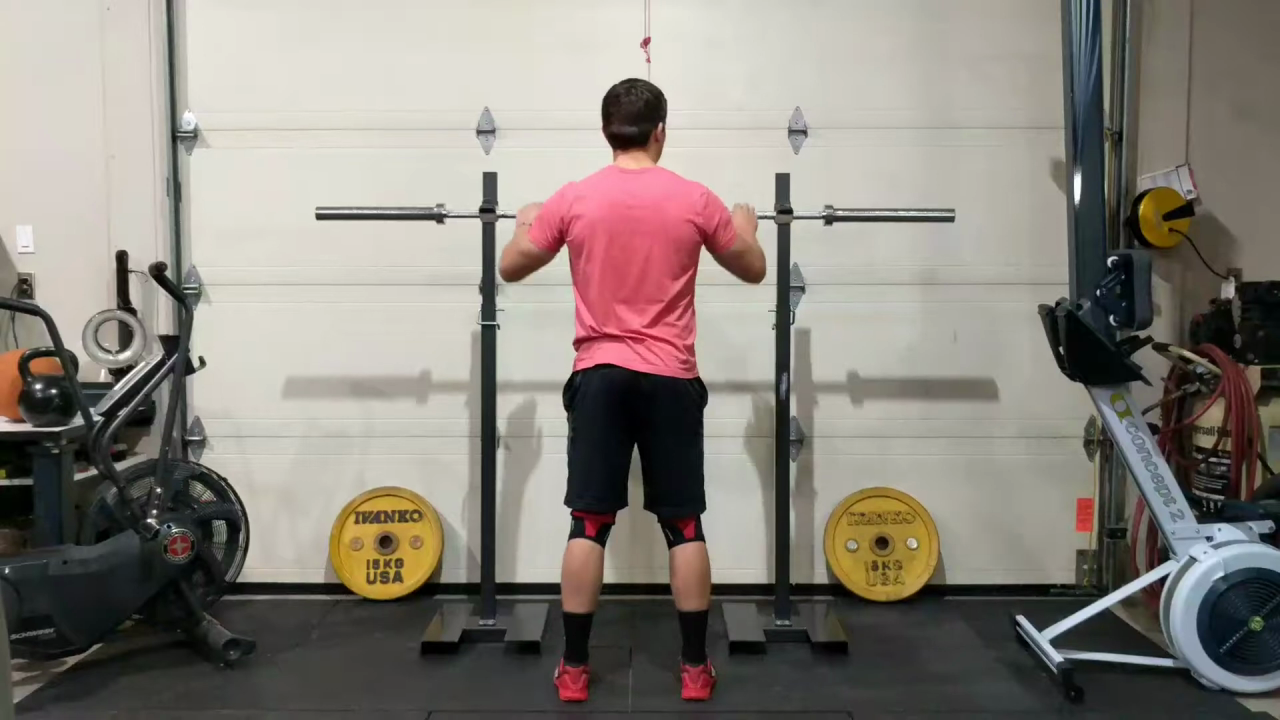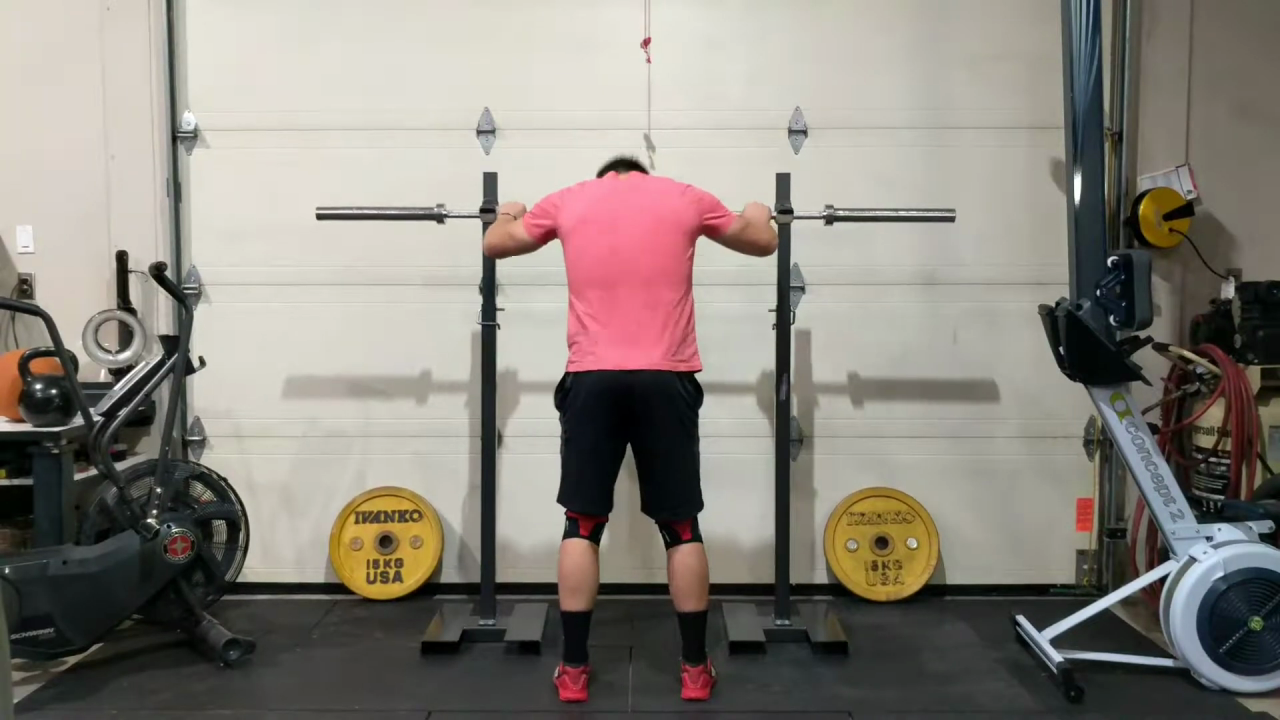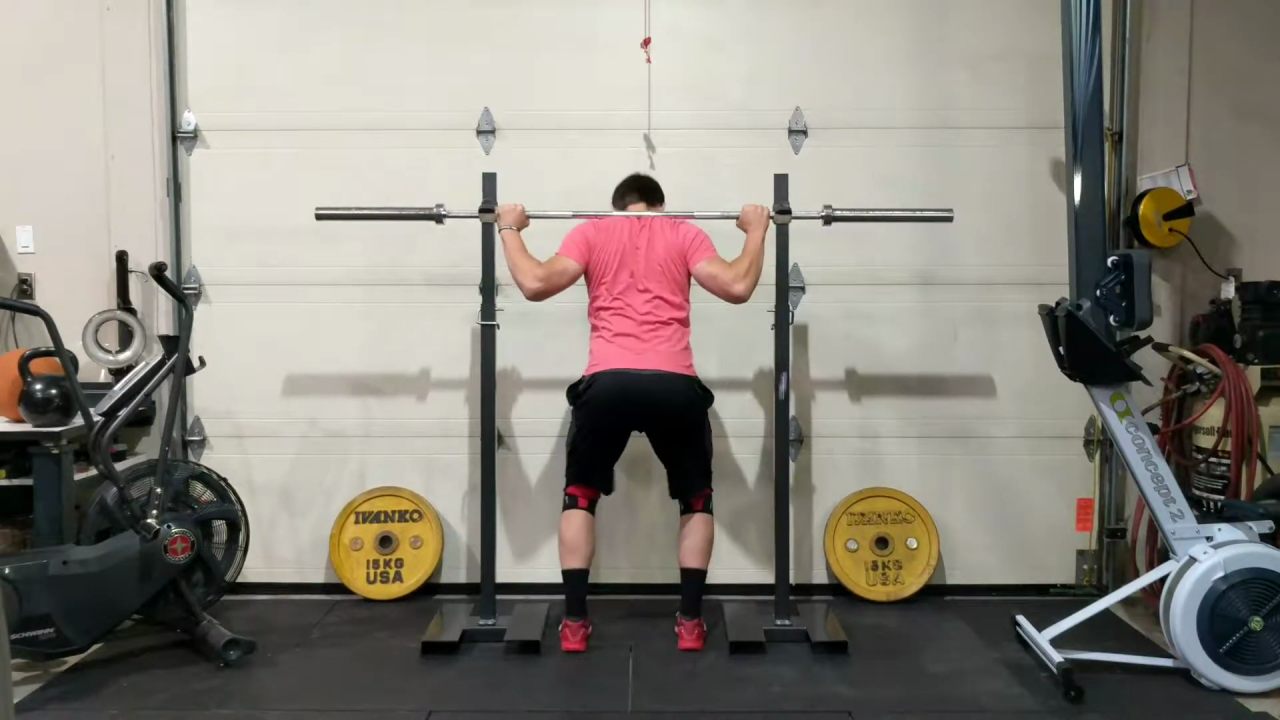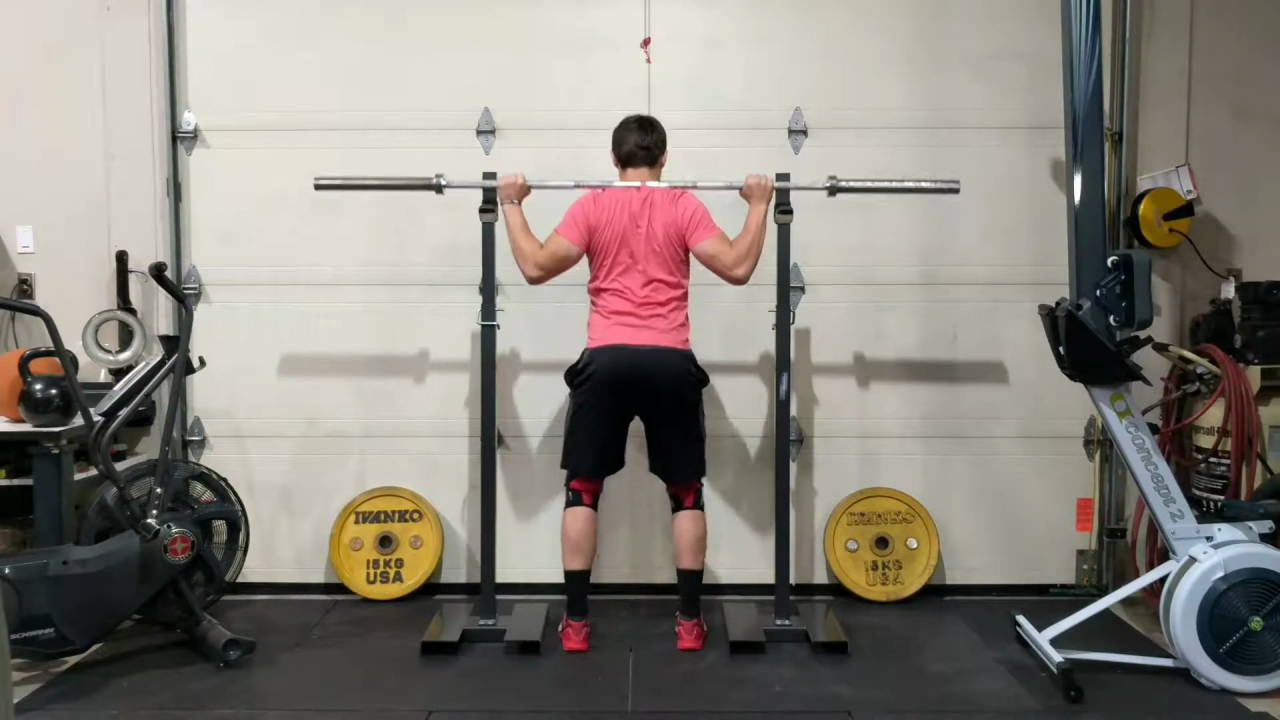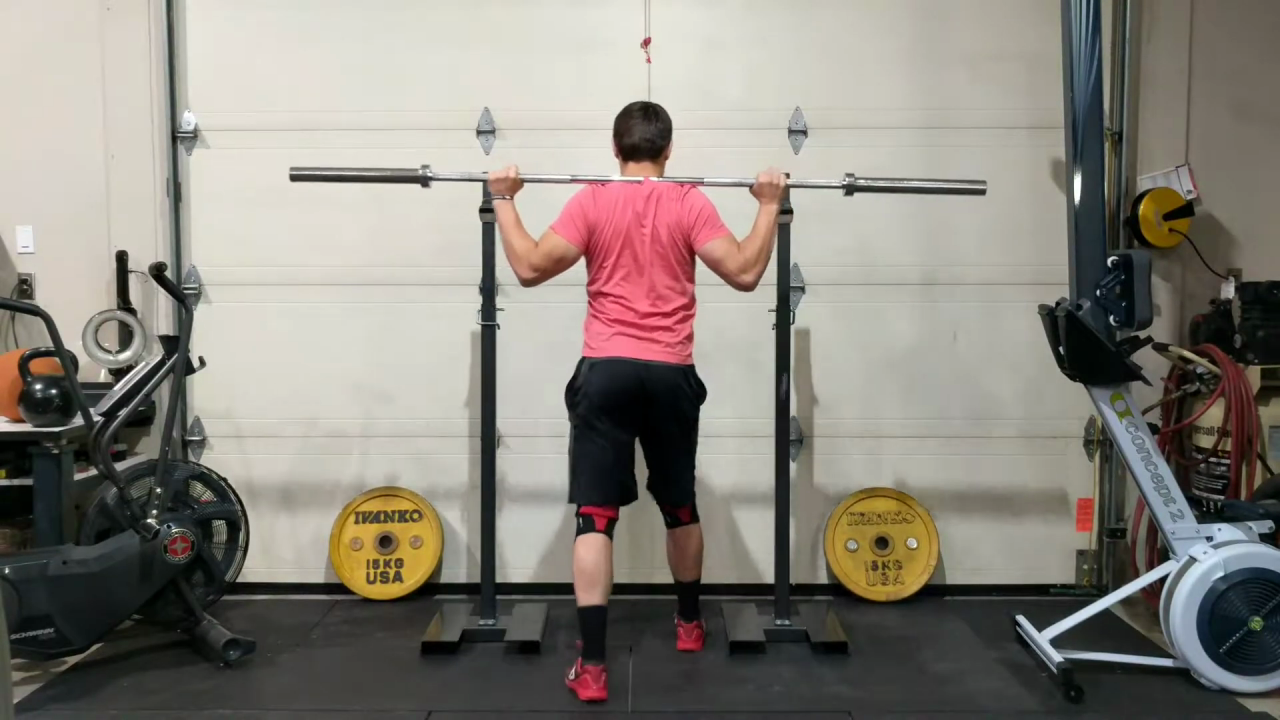
dt=1s
person 1, frame 1
left shoulder: (572, 200)
right shoulder: (695, 201)
left elbow: (510, 267)
right elbow: (753, 269)
left wrist: (527, 222)
right wrist: (745, 226)
left hip: (599, 377)
right hip: (672, 380)
left knee: (589, 524)
right knee: (683, 526)
left ankle: (574, 668)
right ankle: (695, 667)
person 1, frame 2
left shoulder: (570, 199)
right shoulder: (685, 198)
left elbow: (495, 244)
right elbow: (762, 242)
left wrist: (507, 216)
right wrist: (757, 216)
left hip: (591, 379)
right hip: (667, 379)
left knee: (582, 526)
right knee: (681, 527)
left ankle: (573, 669)
right ankle: (694, 668)
person 1, frame 3
left shoulder: (591, 232)
right shoulder: (684, 233)
left elbow: (535, 284)
right elbow: (739, 286)
left wrist: (509, 228)
right wrist: (756, 230)
left hip: (607, 383)
right hip: (674, 384)
left knee: (579, 497)
right knee: (695, 499)
left ankle: (575, 623)
right ankle: (690, 622)
person 1, frame 4
left shoulder: (592, 206)
right shoulder: (684, 206)
left elbow: (535, 267)
right elbow: (738, 268)
left wrist: (510, 203)
right wrist: (759, 205)
left hip: (605, 361)
right hip: (670, 363)
left knee: (582, 489)
right knee: (686, 492)
left ankle: (576, 622)
right ankle: (689, 621)
person 1, frame 5
left shoulder: (591, 202)
right shoulder: (690, 203)
left elbow: (530, 267)
right elbow: (745, 272)
left wrist: (503, 199)
right wrist: (769, 204)
left hip: (604, 373)
right hip: (671, 376)
left knee: (594, 516)
right knee: (679, 506)
left ankle: (591, 666)
right ankle: (689, 623)
